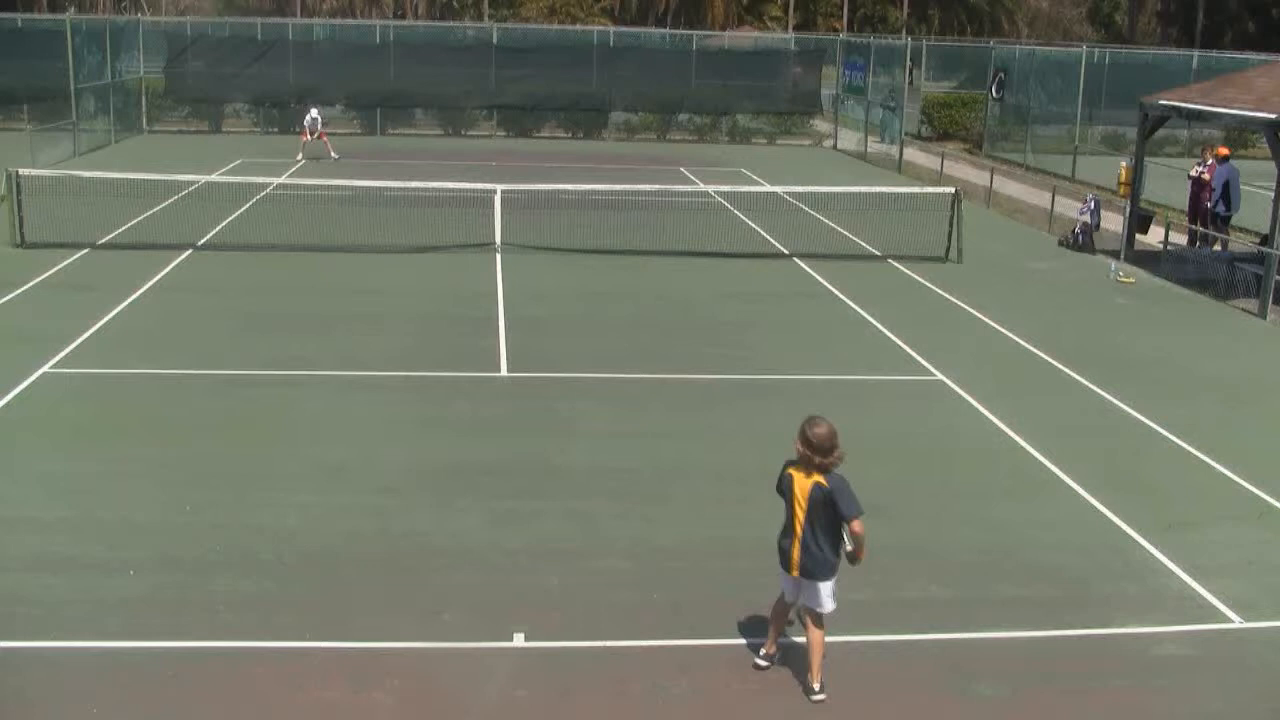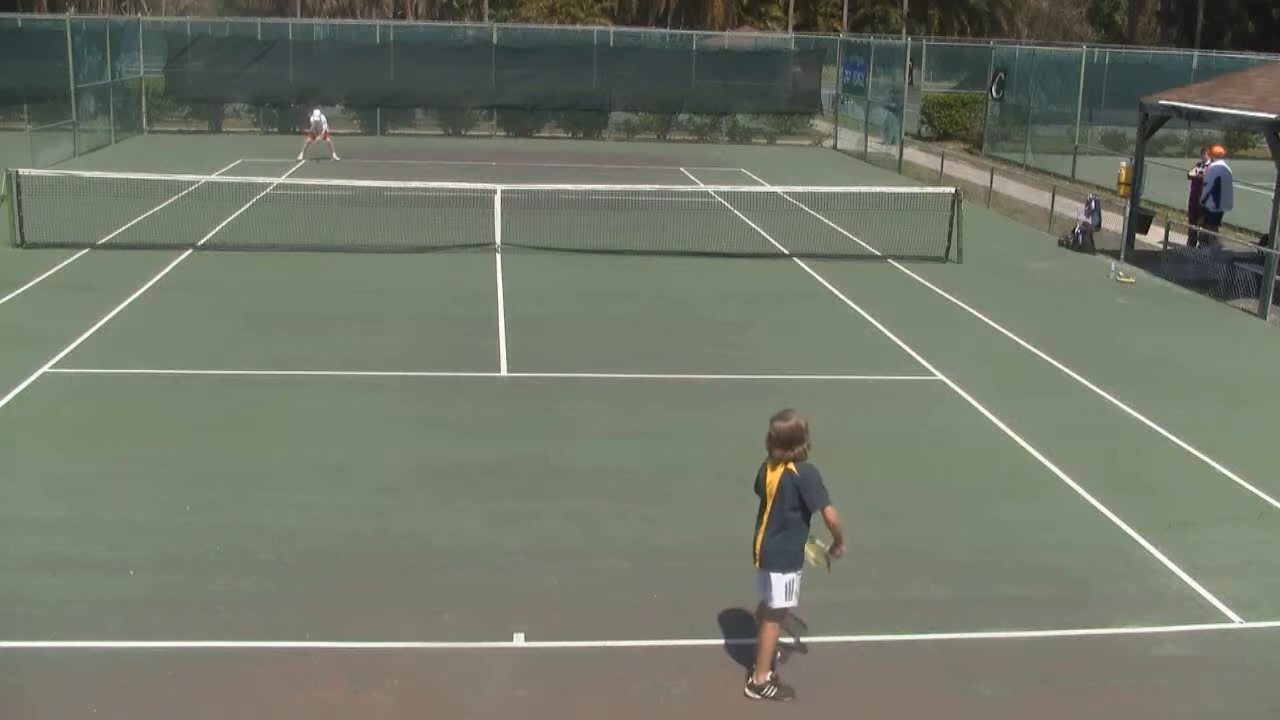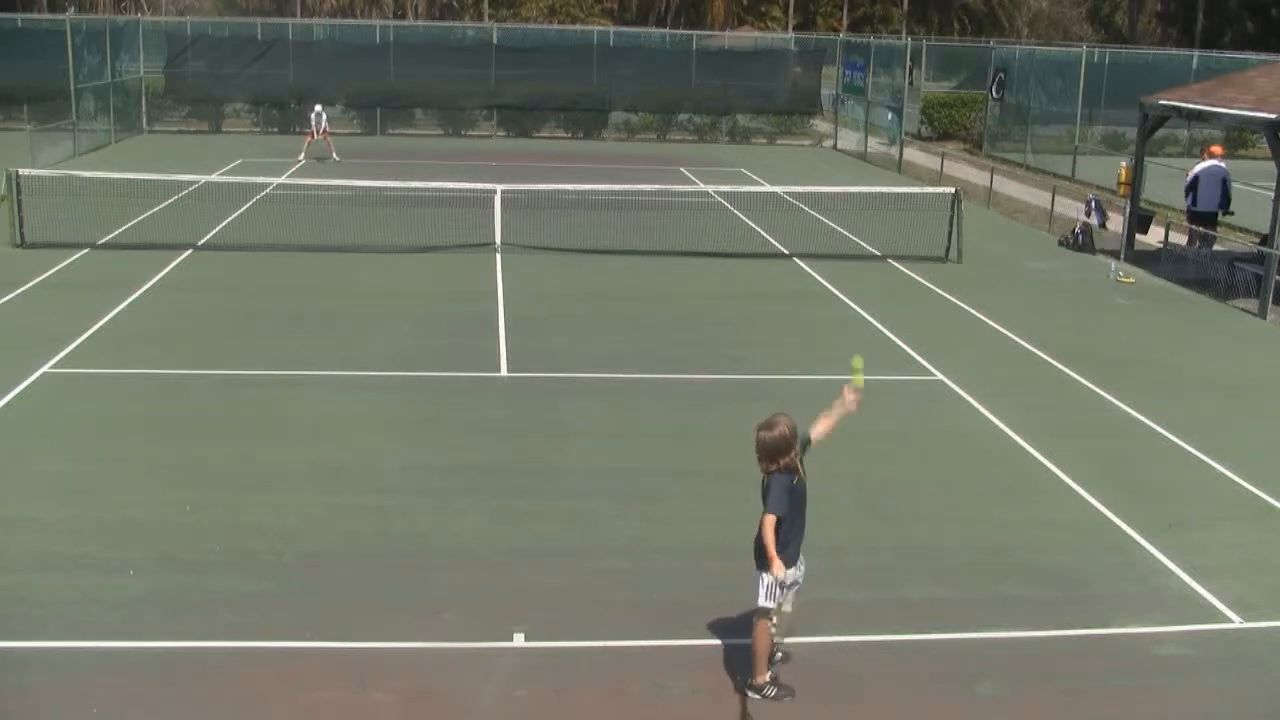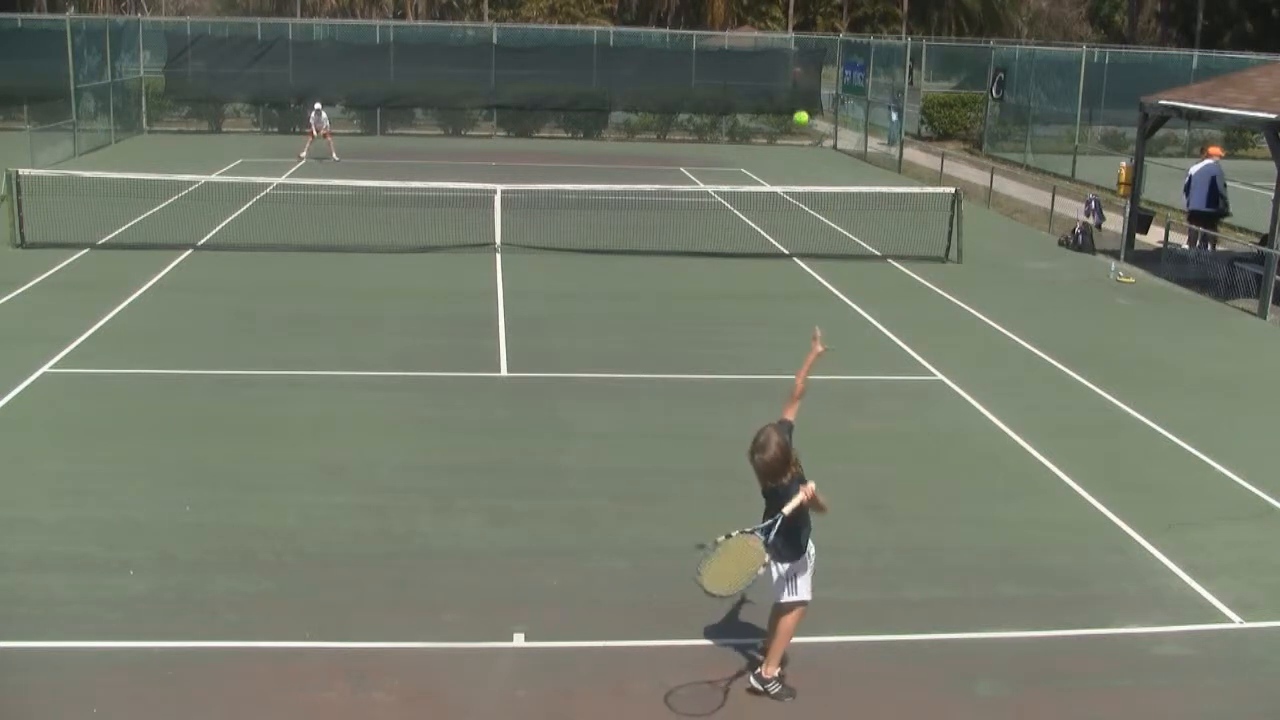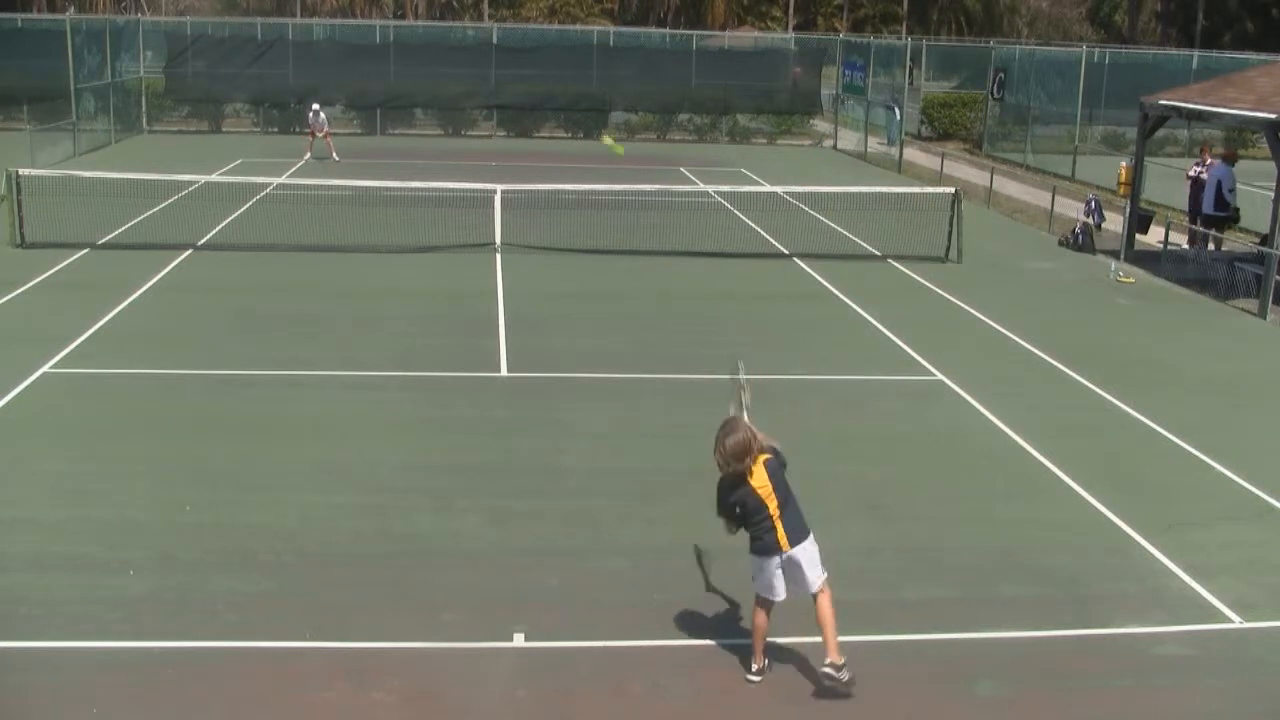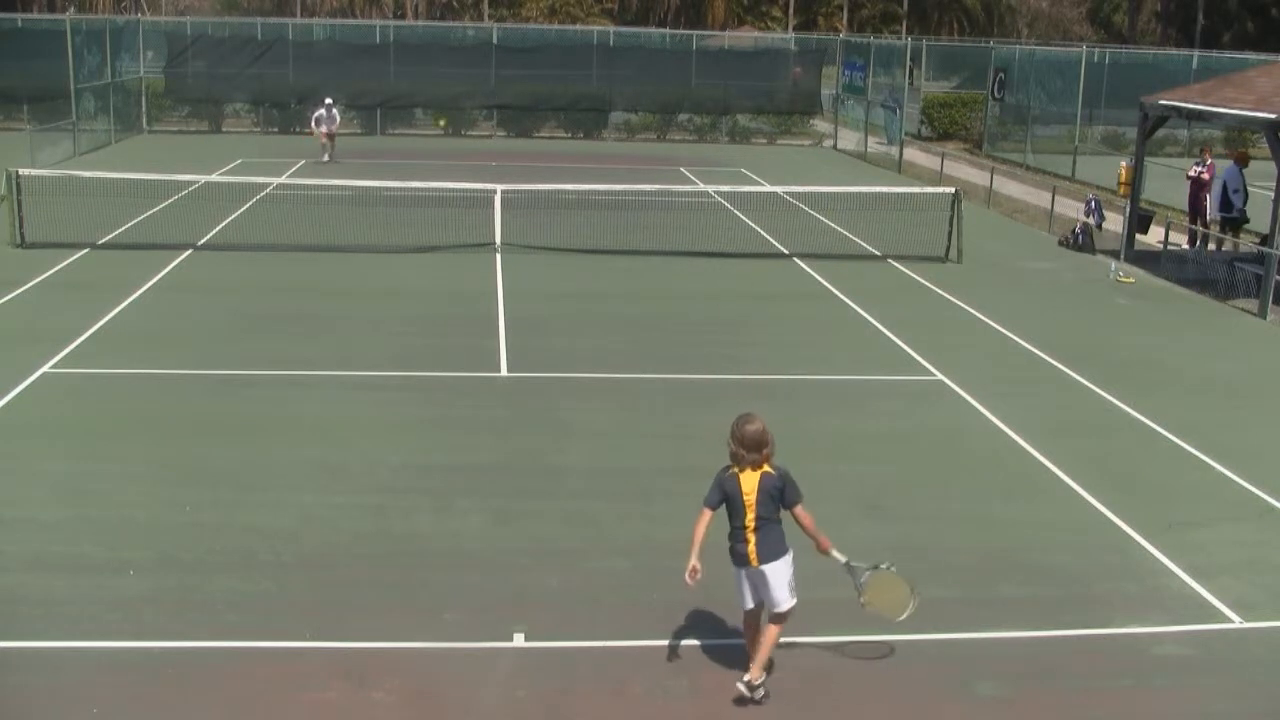
dt=0.5s
person 1, frame 1
left shoulder: (788, 471)
right shoulder: (835, 484)
right elbow: (857, 528)
right wrist: (858, 551)
left hip: (789, 556)
right hip: (819, 564)
left knee: (785, 600)
right knee: (815, 620)
left ankle: (768, 651)
right ankle: (815, 682)
person 1, frame 2
left shoulder: (767, 467)
right shoulder: (805, 473)
right elbow: (830, 516)
right wrist: (839, 542)
left hip: (764, 549)
right hip: (785, 556)
left knee: (767, 606)
right knee: (776, 616)
left ankle: (765, 656)
right ankle: (759, 679)
person 1, frame 3
left shoulder: (790, 457)
right shoulder: (779, 481)
left elbow: (815, 431)
right elbow: (767, 524)
left wrist: (841, 407)
right wrist: (773, 561)
left hip: (788, 554)
right hip: (776, 558)
left knee: (779, 611)
right knee: (768, 615)
left ankle: (769, 651)
right ankle: (759, 681)
person 1, frame 4
left shoulder: (779, 442)
right shoulder: (784, 487)
left elbow: (795, 397)
right elbow: (821, 508)
left wrist: (813, 356)
right wrist: (810, 495)
left hip: (789, 541)
right hip: (788, 549)
left knee: (785, 602)
right knee: (795, 606)
left ankle: (769, 649)
right ankle: (766, 673)
person 1, frame 5
left shoulder: (727, 485)
right shoulder: (772, 459)
left elbow: (731, 526)
right wrist: (754, 433)
left hip: (763, 550)
right hip: (798, 540)
left knee: (763, 601)
right knee: (822, 593)
left ankle: (756, 664)
right ankle: (834, 661)
person 1, frame 6
left shoulder: (725, 477)
right shoulder: (778, 476)
left elbow: (704, 516)
right elbow: (800, 515)
left wrist: (694, 557)
right wrist: (821, 540)
left hip: (741, 556)
right hip: (774, 555)
left knee: (751, 611)
right knee: (779, 614)
left ankle: (755, 665)
right ankle: (753, 676)
